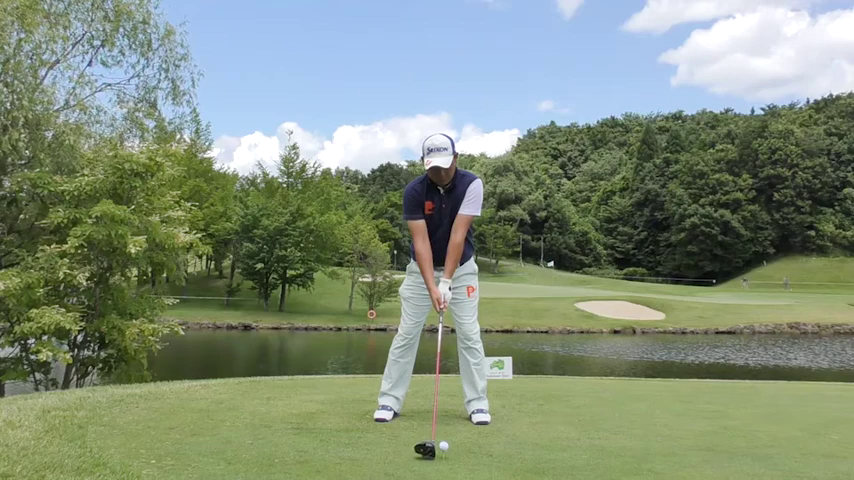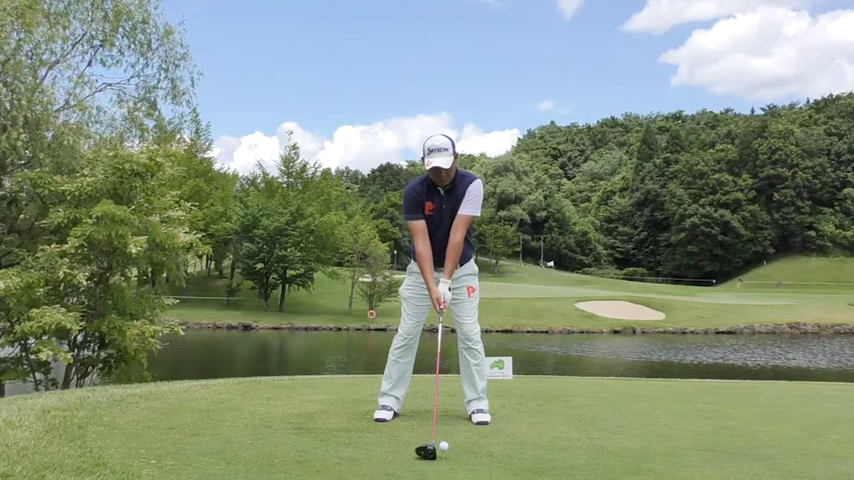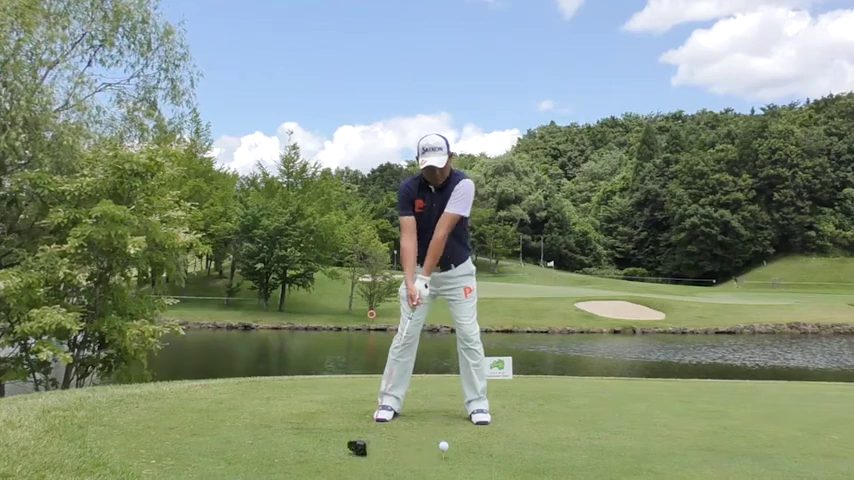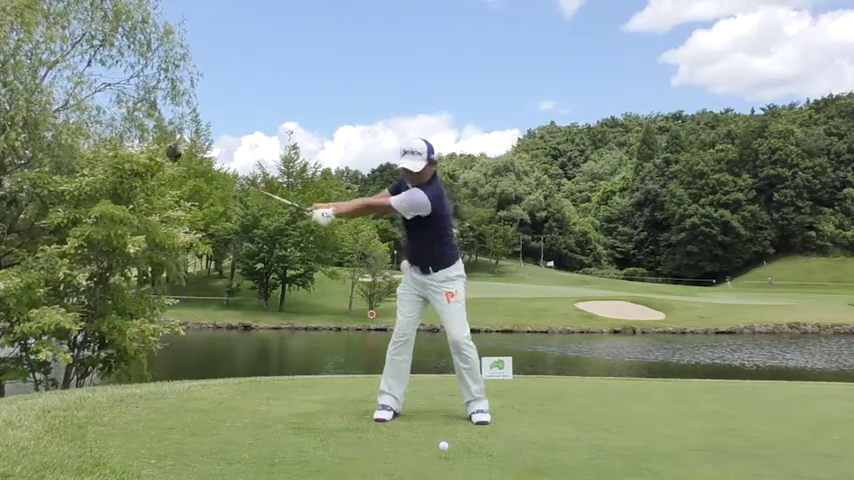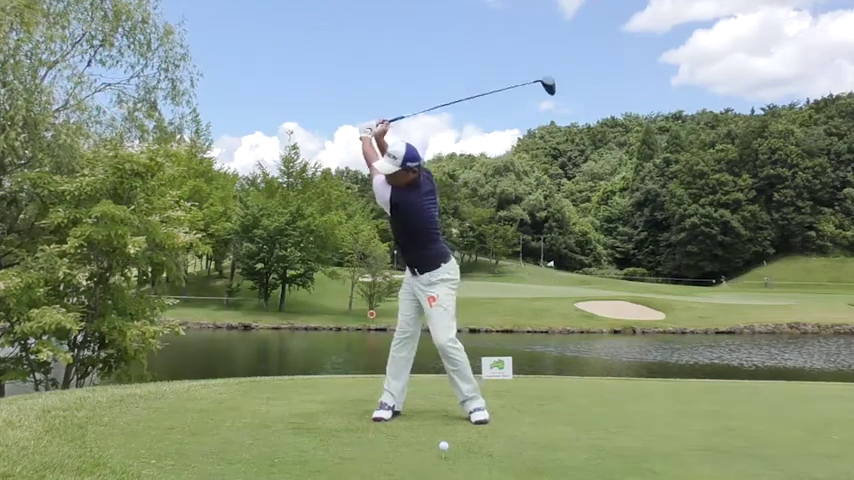
dt=0.4s
person 1, frame 1
left shoulder: (471, 184)
right shoulder: (414, 191)
left elbow: (458, 234)
right elbow: (421, 241)
left wrist: (447, 280)
right wrist: (431, 286)
left hip: (461, 269)
right hip: (421, 270)
left knee: (469, 334)
right knee: (407, 333)
left ankle: (477, 403)
right ankle: (389, 401)
person 1, frame 2
left shoulder: (472, 184)
right shoulder: (414, 192)
left elbow: (457, 235)
right elbow: (421, 241)
left wrist: (446, 281)
right wrist: (431, 286)
left hip: (462, 270)
right hip: (421, 270)
left knee: (469, 334)
right knee: (406, 334)
left ankle: (477, 403)
right ankle: (389, 401)
person 1, frame 3
left shoulder: (463, 185)
right shoulder: (408, 190)
left elbow: (441, 233)
right elbow: (408, 237)
left wrist: (424, 277)
right wrist: (411, 282)
left hip: (457, 271)
right hip: (419, 270)
left knee: (468, 335)
right knee: (406, 334)
left ankle: (477, 403)
right ankle: (389, 401)
person 1, frame 4
left shoulder: (424, 196)
right shoulder: (411, 182)
left elbow: (374, 205)
right elbow: (375, 201)
left wrist: (334, 212)
right wrist: (334, 206)
left hip: (444, 275)
right hip: (414, 272)
left knee: (458, 337)
right knee: (402, 335)
left ankle: (477, 403)
right ankle: (389, 401)
person 1, frame 5
left shoulder: (393, 195)
right shoulder: (422, 177)
left elbow: (372, 163)
right elbow: (382, 166)
left wrist: (366, 138)
right wrist: (380, 138)
left hip: (437, 275)
right hip: (414, 272)
left knee: (444, 339)
right knee: (404, 333)
left ankle: (474, 401)
right ankle: (391, 400)
